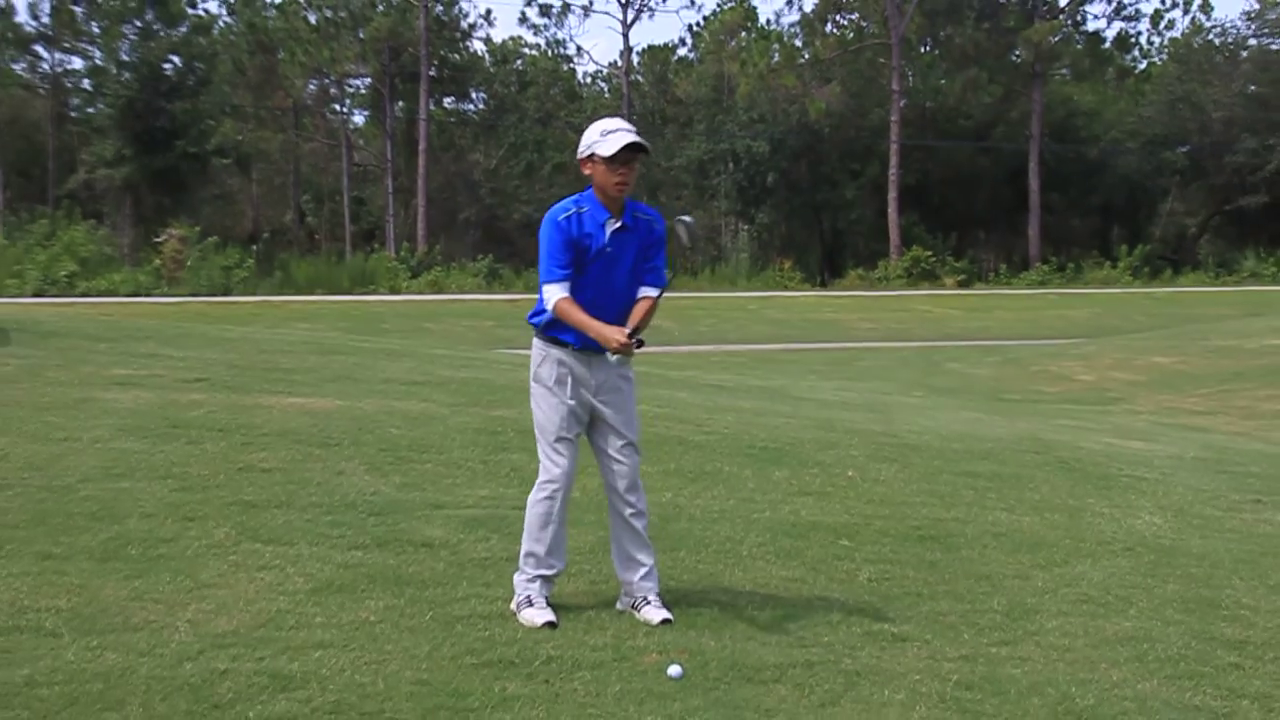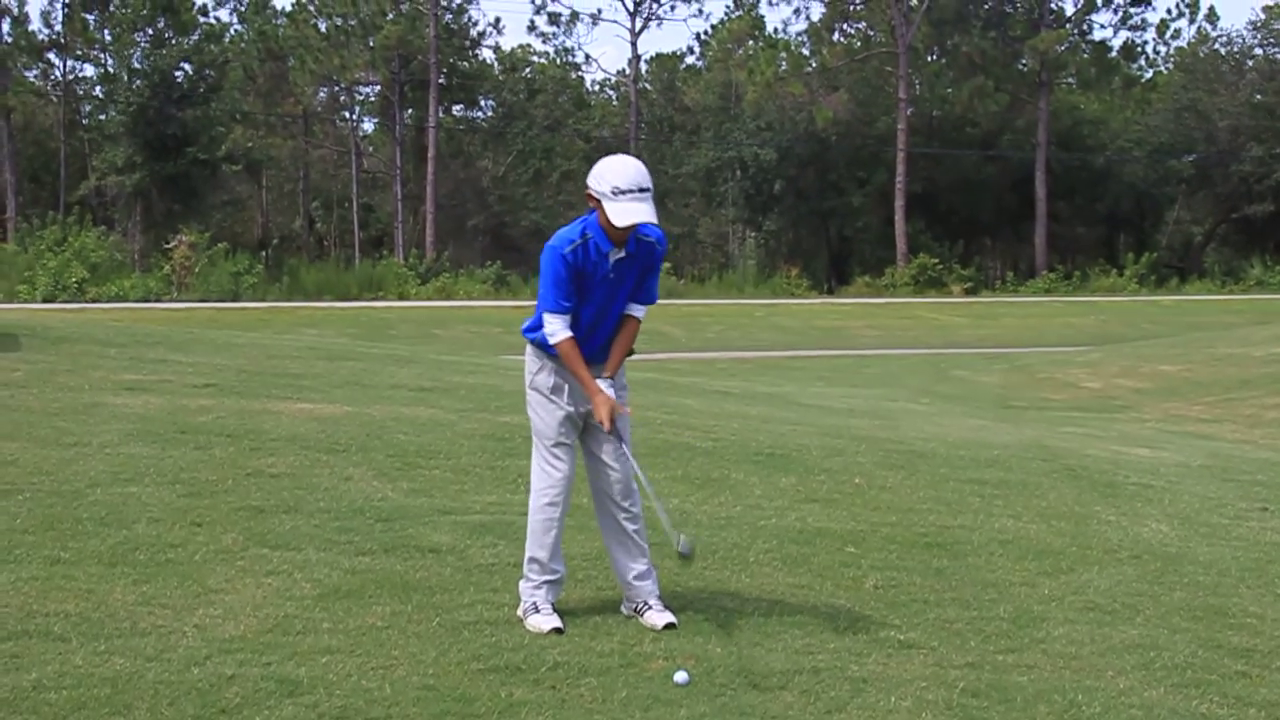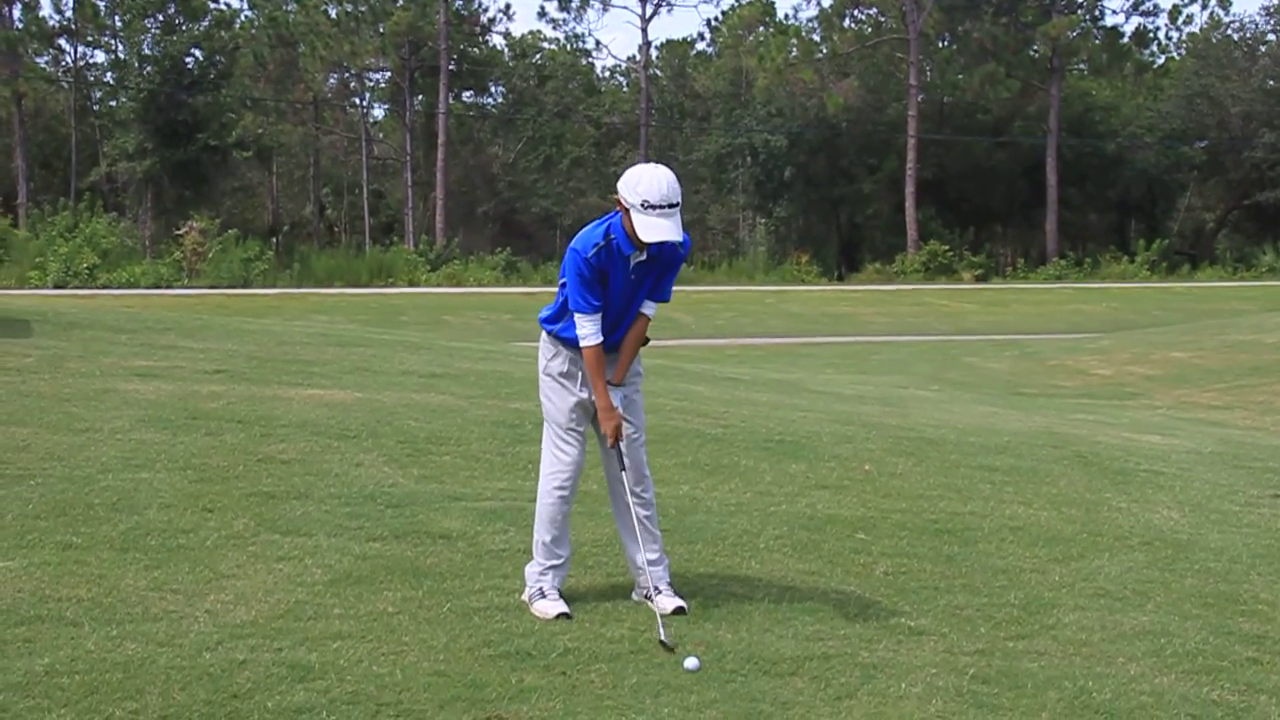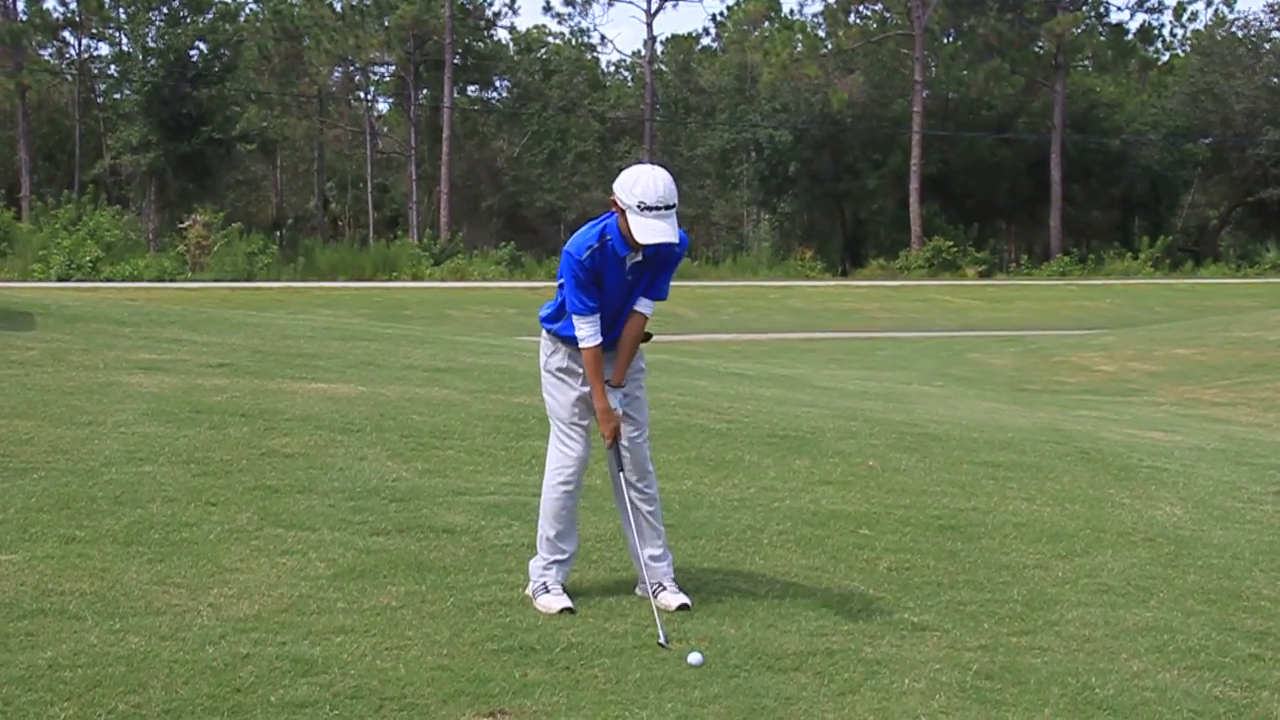
dt=0.5s
person 1, frame 1
left shoulder: (650, 225)
right shoulder: (561, 220)
left elbow: (649, 292)
right elbow: (555, 297)
left wrist: (628, 331)
right wrist: (601, 330)
left hip: (613, 364)
right hip: (559, 359)
left knee: (625, 476)
right knee: (556, 473)
left ankle: (638, 588)
right ankle: (531, 587)
person 1, frame 2
left shoulder: (651, 244)
right shoulder: (563, 248)
left elbow: (633, 314)
right elbow: (558, 330)
left wrist: (607, 382)
right wrist: (593, 393)
left hip: (606, 367)
right hip: (553, 369)
left knee: (619, 480)
right knee: (553, 480)
left ankle: (640, 590)
right ankle: (536, 595)
person 1, frame 3
left shoulder: (674, 247)
right shoulder: (587, 249)
left elbow: (643, 314)
right elbow: (587, 333)
left wrist: (617, 385)
right wrist: (604, 405)
left hip: (621, 358)
right hip: (567, 356)
left knee: (633, 467)
right knee: (563, 466)
left ankle: (651, 578)
right ankle: (542, 580)
person 1, frame 4
left shoulder: (671, 244)
right shoulder: (582, 251)
left elbow: (640, 314)
right elbow: (586, 332)
left wrist: (616, 386)
right wrist: (601, 405)
left hip: (624, 356)
right hip: (568, 355)
left knee: (636, 463)
right knee: (569, 461)
left ankle: (657, 574)
right ankle: (546, 575)
